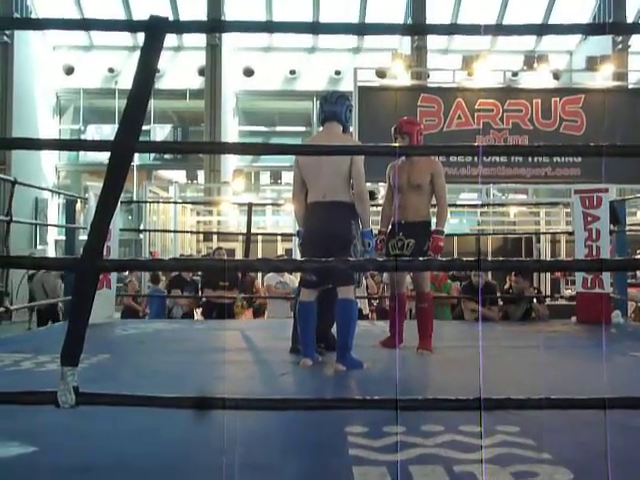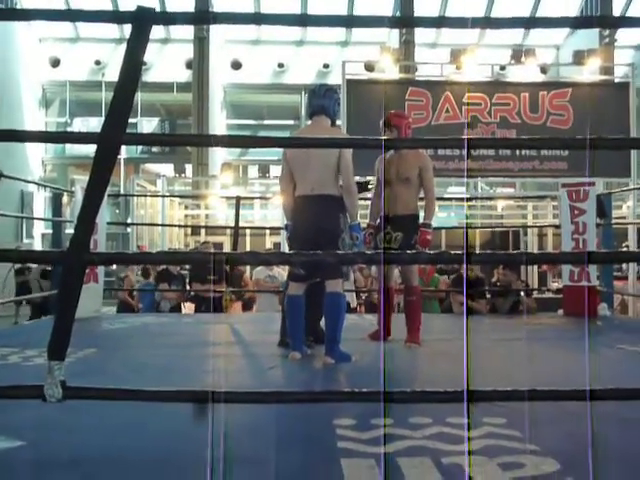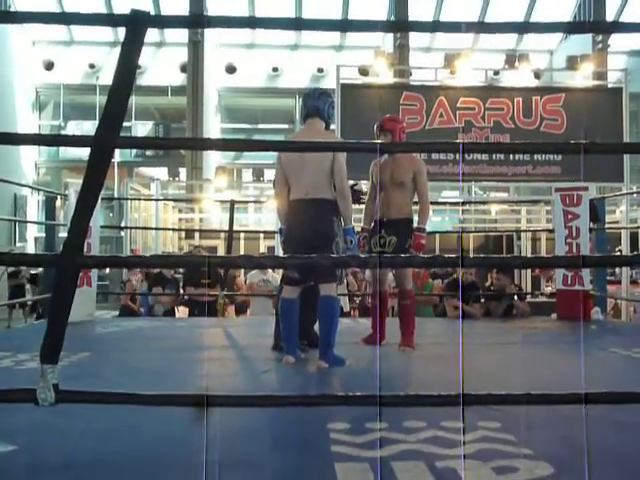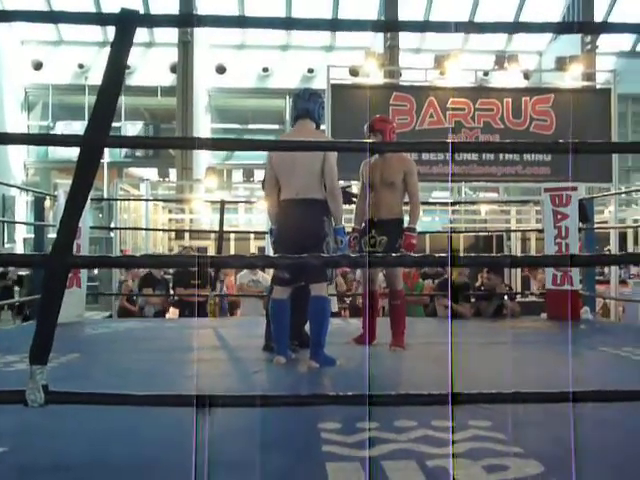
dt=0.2s
person 1, frame 1
left shoulder: (305, 148)
right shoulder: (351, 145)
left elbow: (297, 196)
right elbow: (360, 192)
left wrist: (302, 228)
right wrist: (366, 228)
left hip: (314, 219)
right hip: (341, 217)
left knee: (308, 287)
right knee: (346, 287)
left ankle: (307, 353)
right ankle: (343, 356)
person 1, frame 2
right shoulder: (339, 138)
left elbow: (285, 189)
right elbow: (348, 185)
left wrist: (290, 222)
right wrist: (355, 222)
left hip: (302, 213)
right hip: (330, 211)
left knee: (297, 281)
right knee: (334, 281)
left ankle: (296, 346)
right ankle: (332, 350)
person 1, frame 3
right shoulder: (333, 141)
left elbow: (280, 192)
right elbow: (341, 188)
left wrist: (284, 225)
right wrist: (349, 226)
left hip: (296, 217)
right hip: (324, 215)
left knee: (291, 285)
right knee: (328, 285)
left ankle: (289, 350)
right ankle: (326, 354)
person 1, frame 4
right shoulder: (323, 141)
left elbow: (270, 193)
right elbow: (332, 189)
left wrist: (275, 225)
right wrist: (339, 226)
left hip: (287, 216)
right hip: (314, 215)
left knee: (281, 286)
right knee: (319, 285)
left ankle: (281, 350)
right ankle: (317, 354)
person 2, frame 1
left shoulder: (432, 165)
right shoulder: (393, 168)
left elbow: (442, 203)
left wrist: (439, 233)
right wrist: (382, 232)
left hip: (420, 229)
right hip: (397, 229)
left knee: (422, 283)
right knee: (395, 283)
left ankle: (425, 339)
right ankle: (395, 335)
person 2, frame 2
left shoulder: (420, 159)
right shoulder: (382, 161)
left elbow: (430, 196)
left wrist: (426, 227)
right wrist: (371, 225)
left hip: (409, 221)
right hip: (385, 221)
left knee: (410, 276)
right knee: (384, 276)
left ankle: (413, 332)
right ankle: (383, 328)
person 2, frame 3
left shoulder: (414, 163)
right shoulder: (376, 165)
left elbow: (424, 200)
left wrist: (420, 231)
right wrist: (365, 229)
left hip: (402, 226)
right hip: (379, 226)
left knee: (404, 280)
right knee: (378, 280)
left ankle: (407, 336)
right ankle: (377, 332)
person 2, frame 4
left shoulder: (405, 163)
right shoulder: (366, 165)
left elbow: (414, 200)
left wrist: (411, 231)
right wrist: (355, 229)
left hip: (393, 226)
right hip: (370, 226)
left knee: (394, 281)
right knee: (368, 280)
left ankle: (398, 336)
right ankle: (368, 332)
